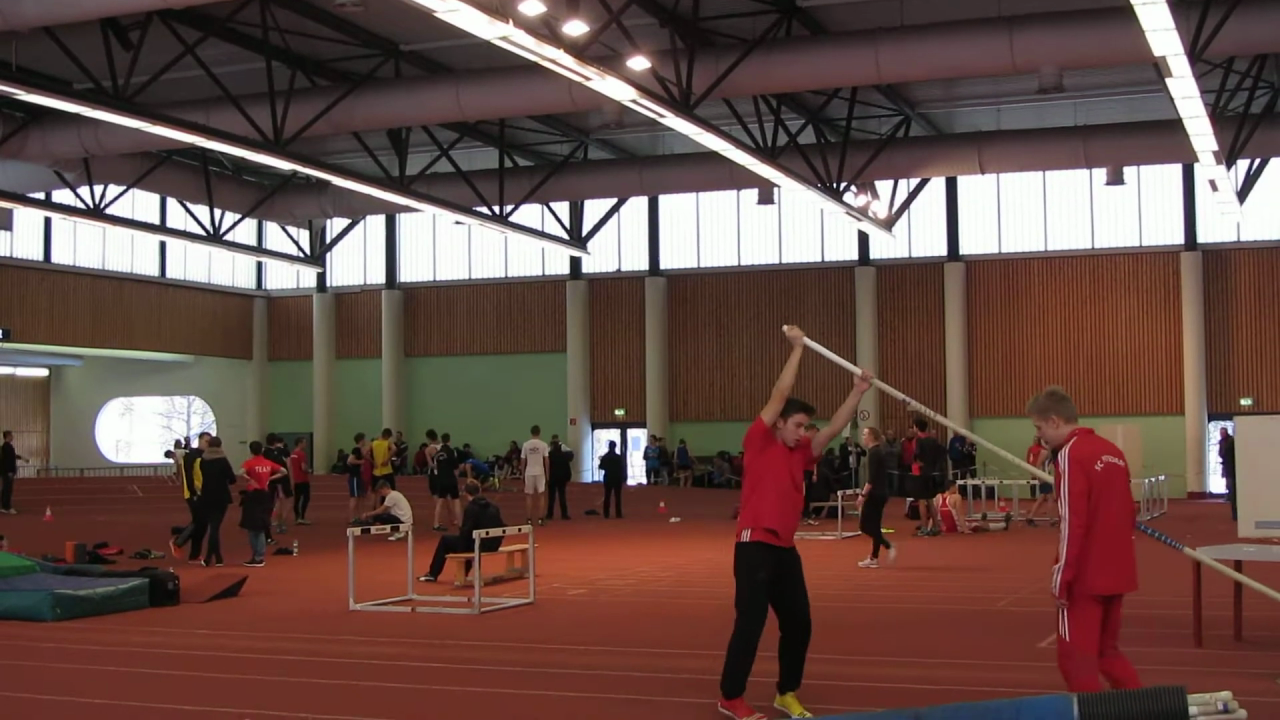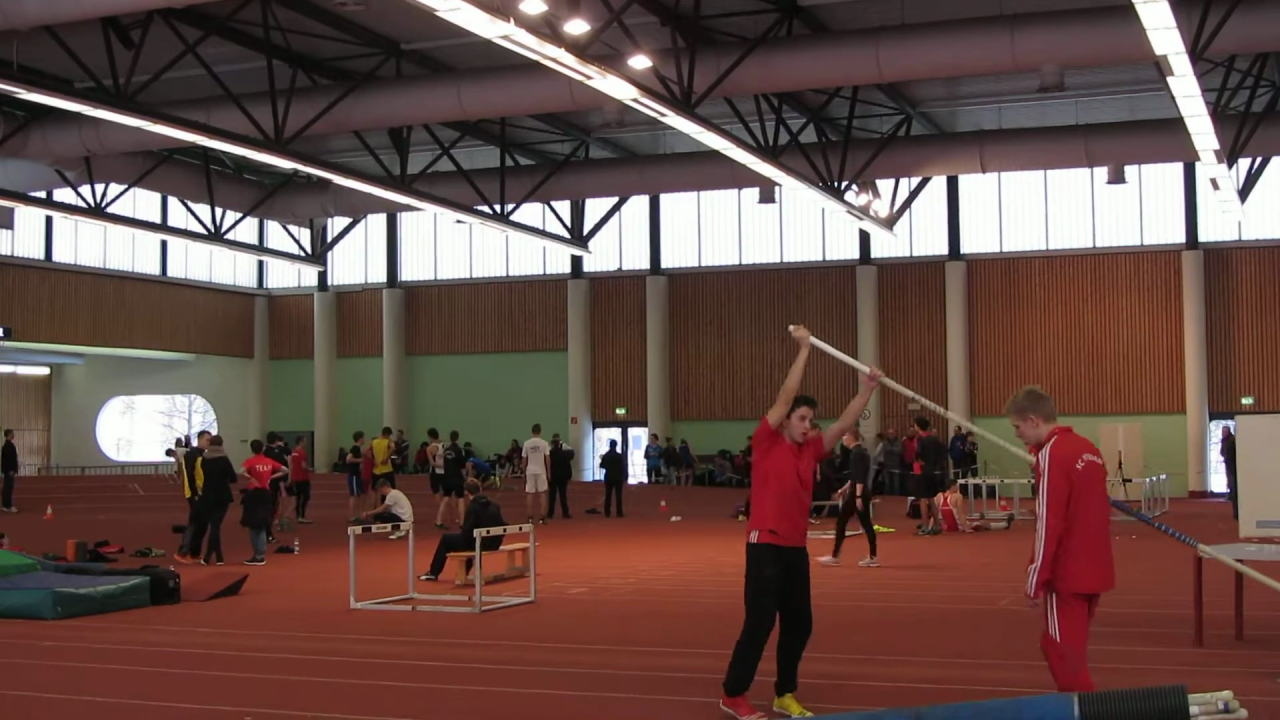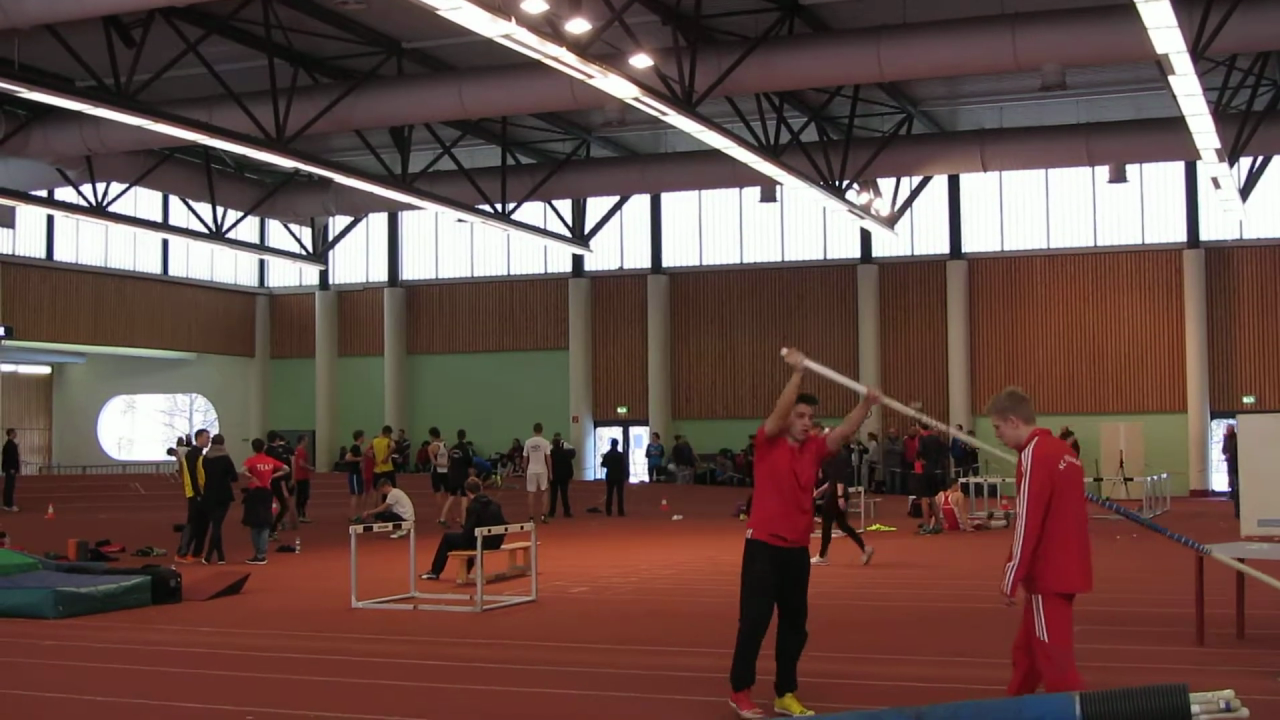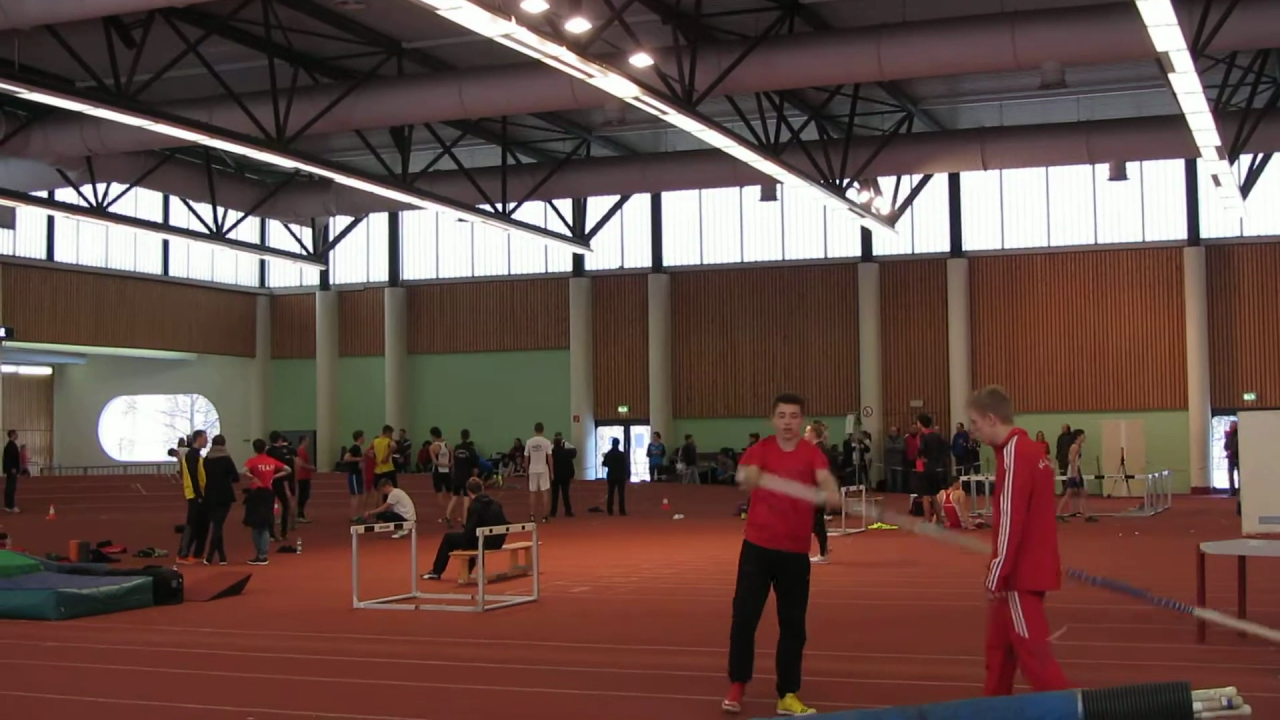
dt=0.2s
person 1, frame 1
left shoulder: (800, 452)
right shoulder: (758, 443)
left elbow: (834, 426)
right elbow: (777, 397)
left wrist: (858, 390)
right wrist: (797, 349)
left hip: (785, 549)
right hip: (755, 546)
left knee: (799, 625)
right knee: (750, 624)
person 1, frame 2
left shoulder: (810, 449)
right shoulder: (766, 442)
left elbow: (843, 424)
right elbow: (785, 398)
left wrist: (867, 388)
right wrist: (803, 349)
left hip: (796, 548)
right hip: (765, 546)
left knee: (799, 624)
right knee: (759, 623)
person 1, frame 3
left shoulder: (815, 447)
right shoulder: (767, 441)
left elbow: (843, 434)
right elbow: (777, 417)
left wrist: (866, 404)
right wrist: (796, 372)
left hip: (797, 547)
right hip: (762, 544)
left knee: (795, 623)
right knee: (754, 618)
right ankle: (740, 690)
person 1, frame 4
left shoulder: (812, 454)
right shoulder: (760, 450)
left elbow: (824, 477)
right elbow: (745, 476)
left wrist: (831, 491)
right wrist: (755, 476)
left hip: (795, 551)
right hip: (758, 546)
left knee: (793, 625)
right knee: (744, 618)
left ankle: (788, 694)
right ankle: (737, 683)
person 2, frame 1
left shoulder: (1070, 454)
right shoulder: (1112, 451)
left elbow: (1072, 523)
right elbow: (1127, 512)
left wrist: (1060, 579)
left hip: (1085, 576)
right hip: (1116, 571)
left knee: (1077, 657)
right knee: (1105, 651)
person 2, frame 2
left shoulder: (1051, 454)
right shoulder: (1087, 449)
left elbow: (1049, 522)
left wrist: (1034, 580)
left hip: (1067, 574)
right hip: (1092, 568)
left knee: (1066, 657)
right knee: (1063, 650)
person 2, frame 3
left shoulder: (1034, 454)
right shoulder: (1062, 450)
left elbow: (1028, 522)
left wrist: (1011, 578)
left hip: (1048, 572)
right hip: (1066, 567)
left knee: (1053, 657)
right knee: (1026, 649)
person 2, frame 4
left shoulder: (1013, 453)
right shoulder: (1030, 450)
left elbow: (1011, 520)
left wrist: (995, 574)
left hip: (1021, 572)
right hip: (1032, 567)
left knee: (1032, 653)
right knee: (999, 646)
